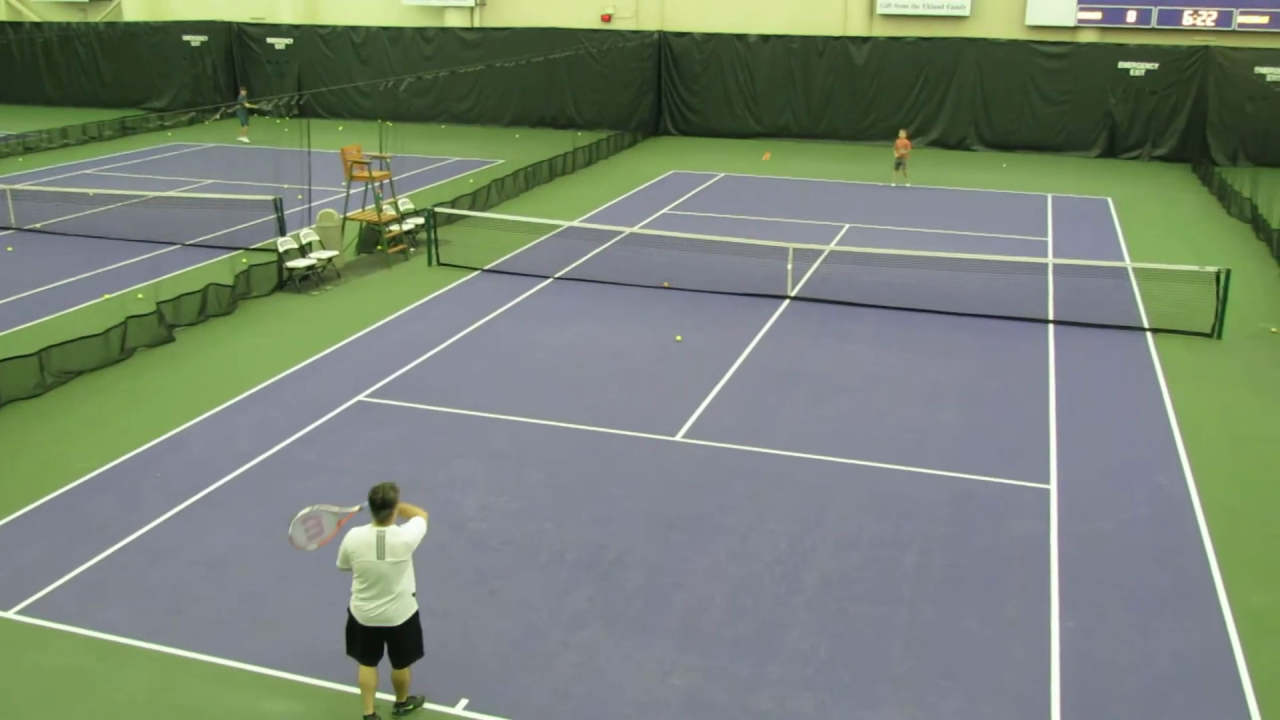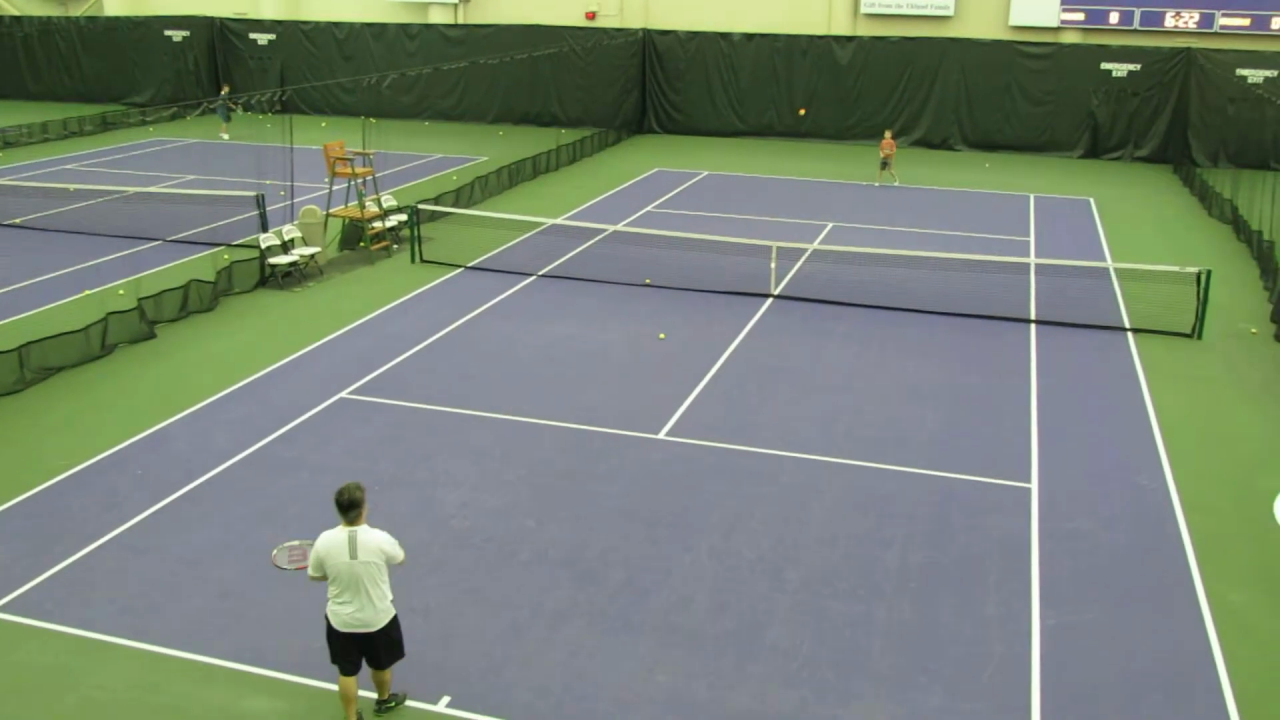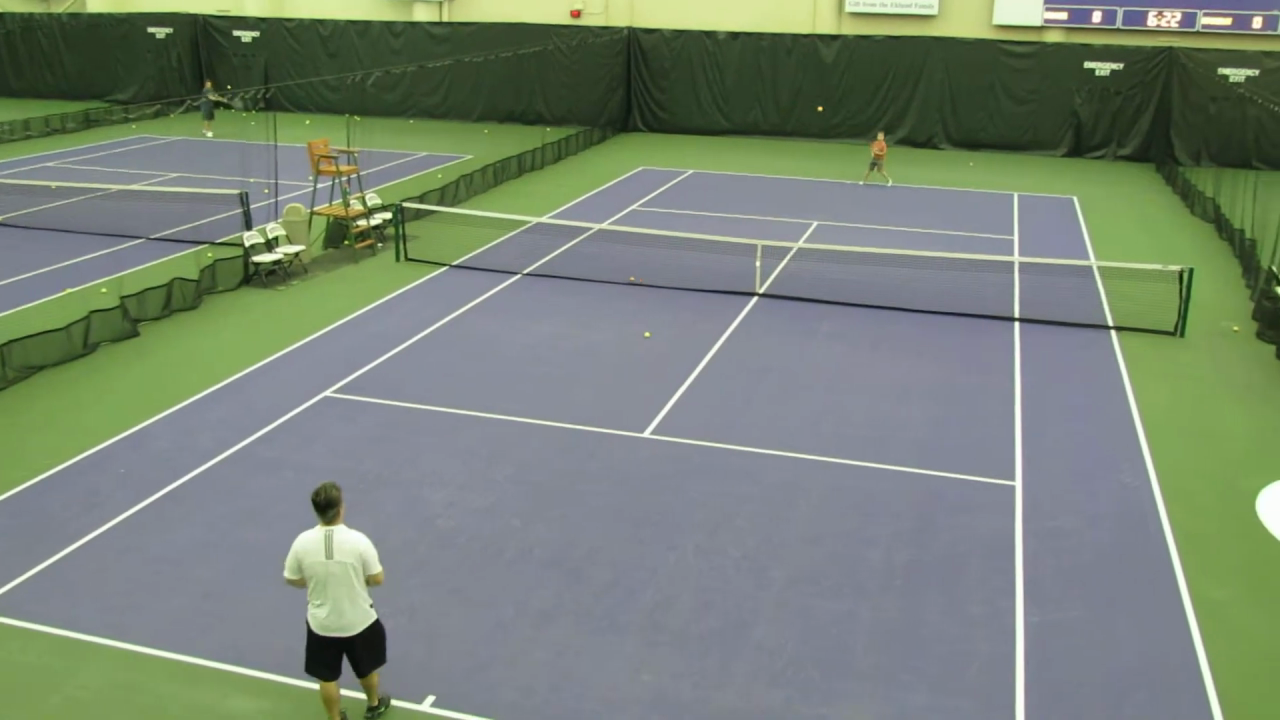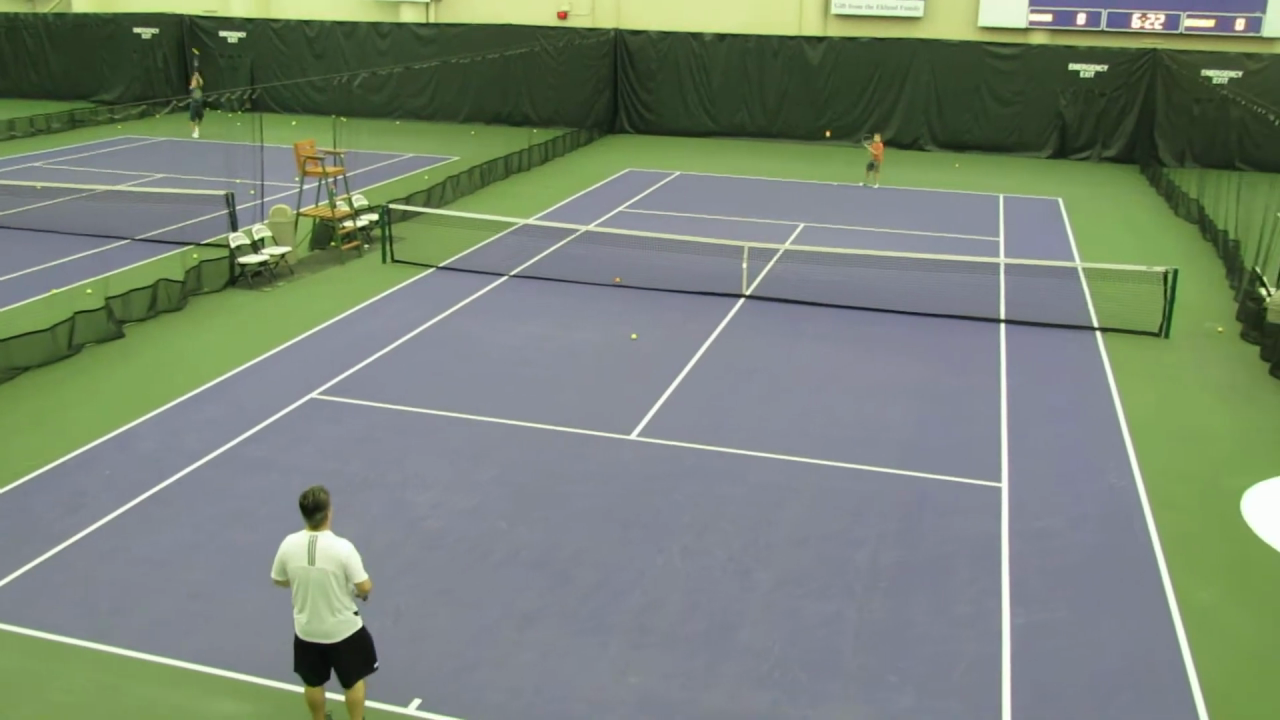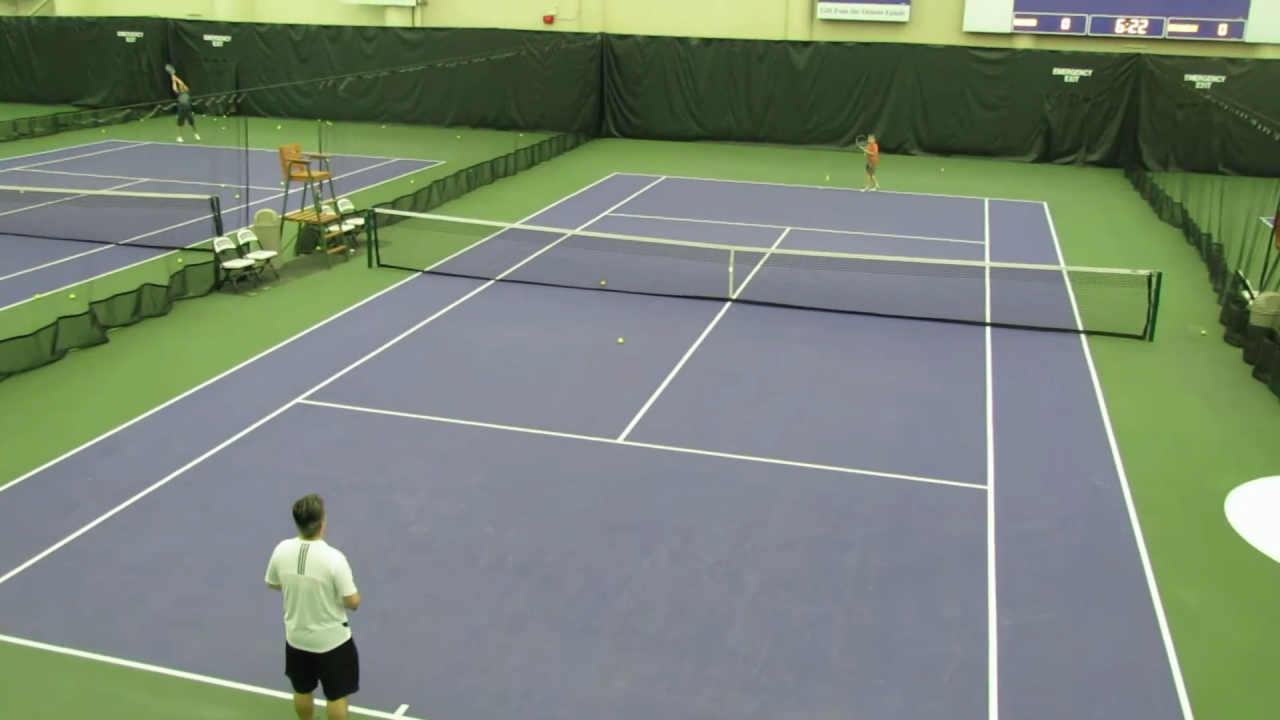
dt=0.2s
person 1, frame 1
left shoulder: (353, 537)
right shoulder: (406, 537)
left elbow: (344, 566)
right elbow: (421, 515)
right wrist: (395, 501)
left hip: (362, 614)
right hip: (400, 614)
left knee: (367, 663)
right knee: (401, 663)
person 1, frame 2
left shoulder: (324, 541)
right shoulder: (380, 540)
left elbow: (315, 576)
right elbow: (399, 559)
left hip: (341, 620)
right hip: (378, 618)
left knee: (347, 672)
right knee: (381, 665)
right ankle: (384, 700)
person 1, frame 3
left shoulder: (302, 541)
right shoulder: (358, 540)
left elbow: (292, 580)
right elbow: (377, 579)
left hip: (321, 625)
right hip: (359, 622)
left knee: (328, 677)
right knee: (367, 669)
person 1, frame 4
left shoulder: (289, 544)
right shoulder: (342, 548)
left elbow: (279, 580)
right elbow: (365, 588)
right wrist: (359, 593)
left hip: (307, 630)
right hip: (344, 629)
left knee: (313, 682)
right knee: (354, 680)
person 1, frame 5
left shoulder: (282, 550)
right shoulder: (333, 558)
left elbow: (273, 583)
right elbow: (353, 601)
right wrist: (349, 602)
left hip: (296, 637)
right hip: (332, 640)
left knee: (302, 690)
right knee: (337, 695)
